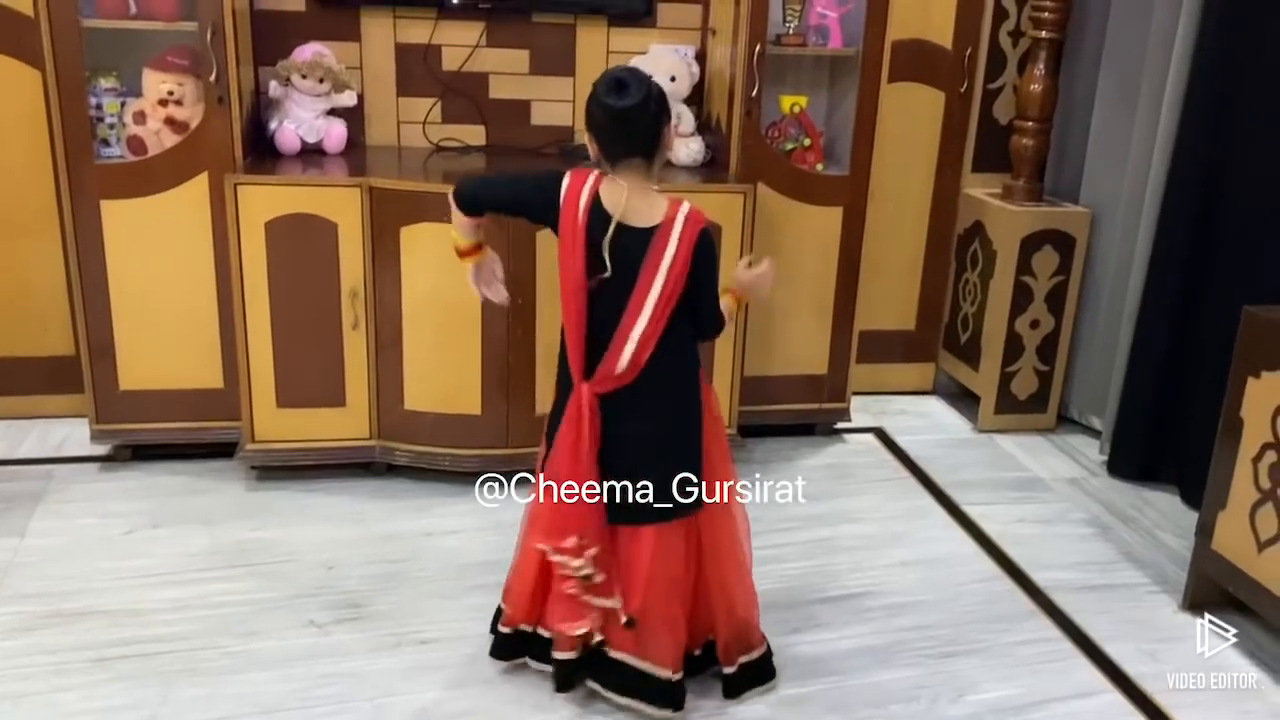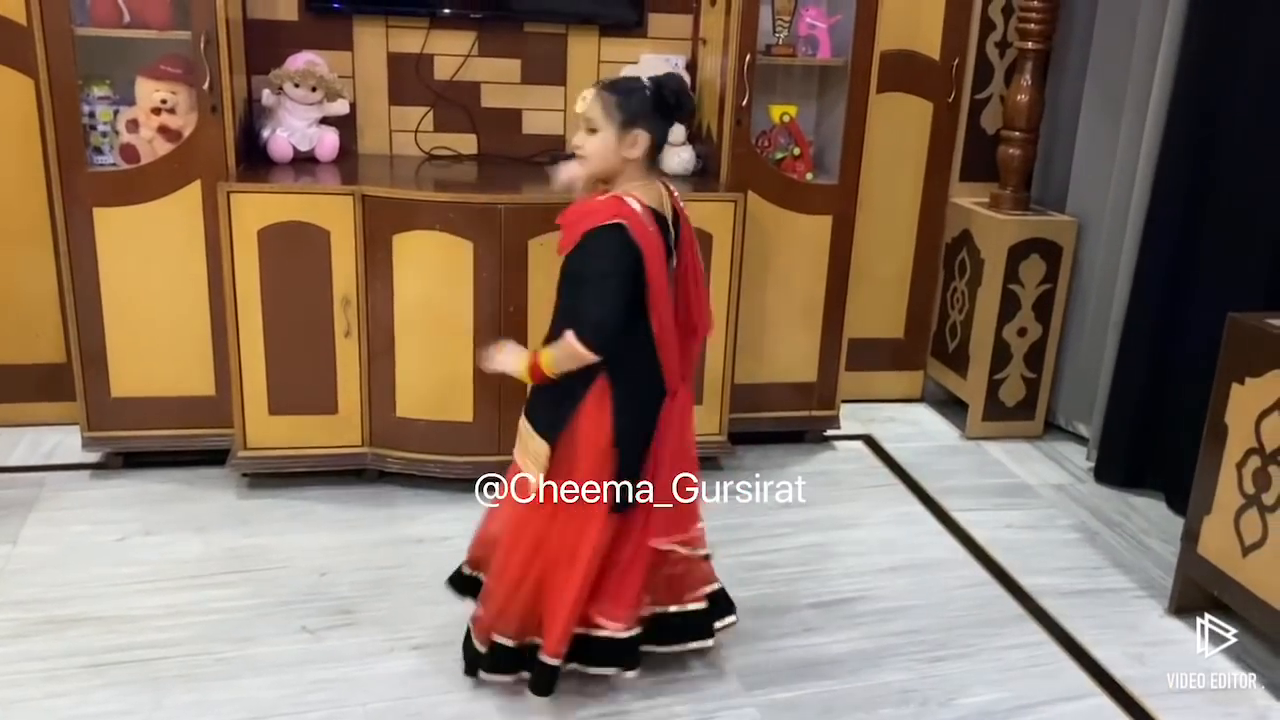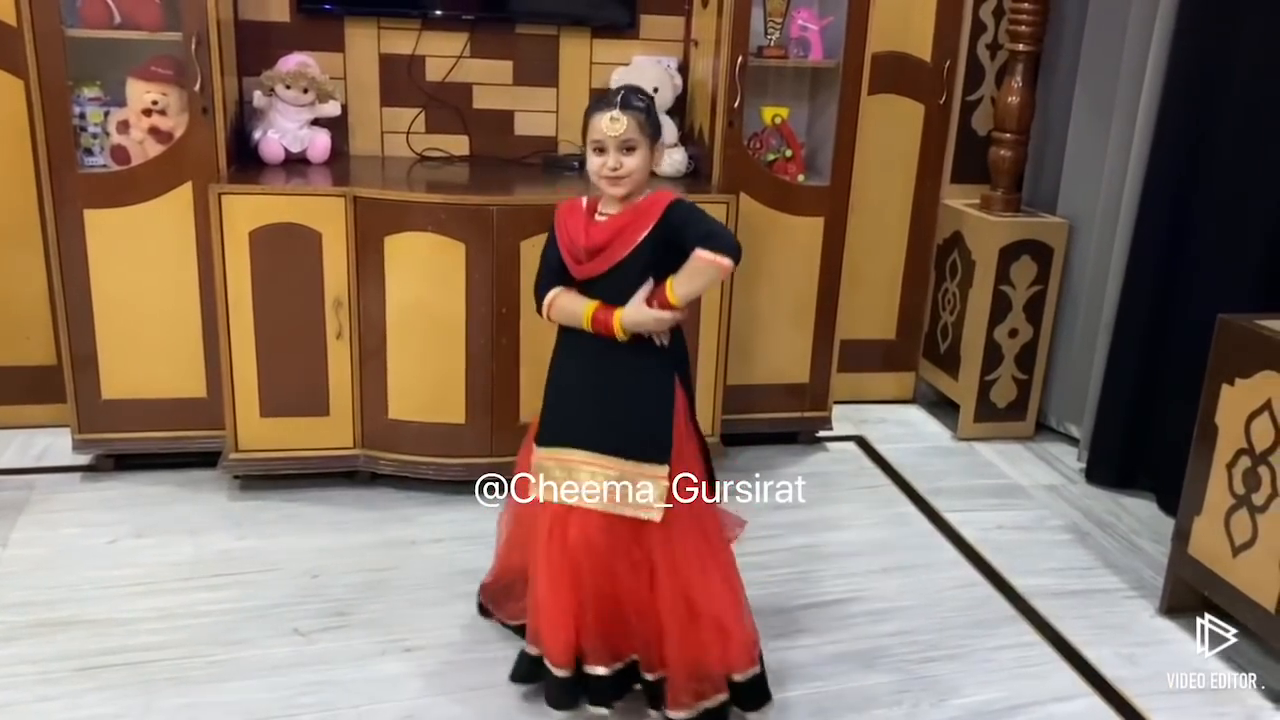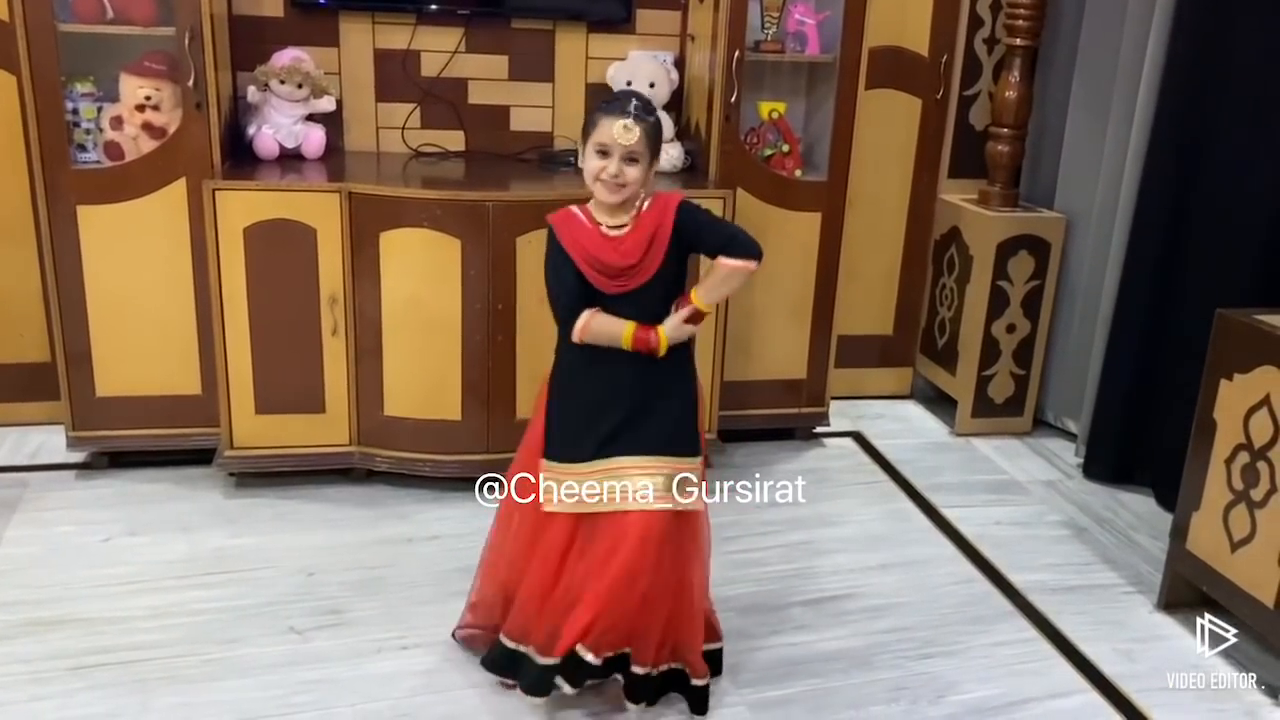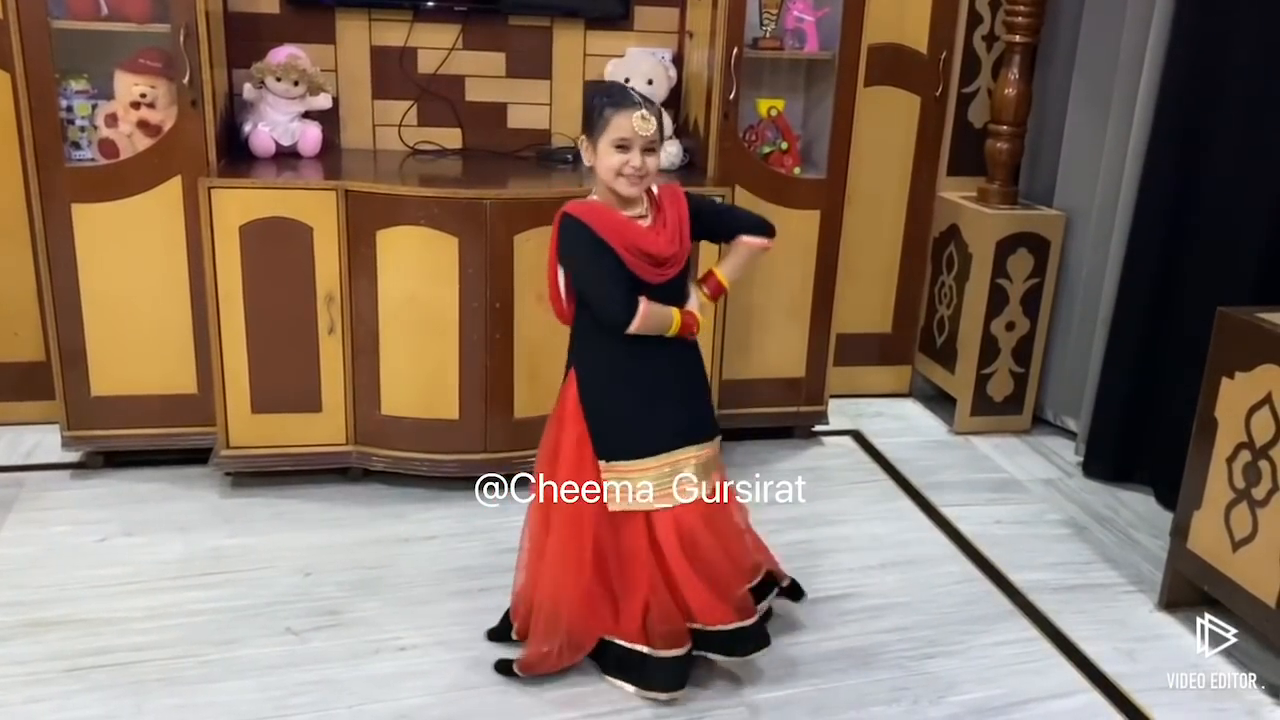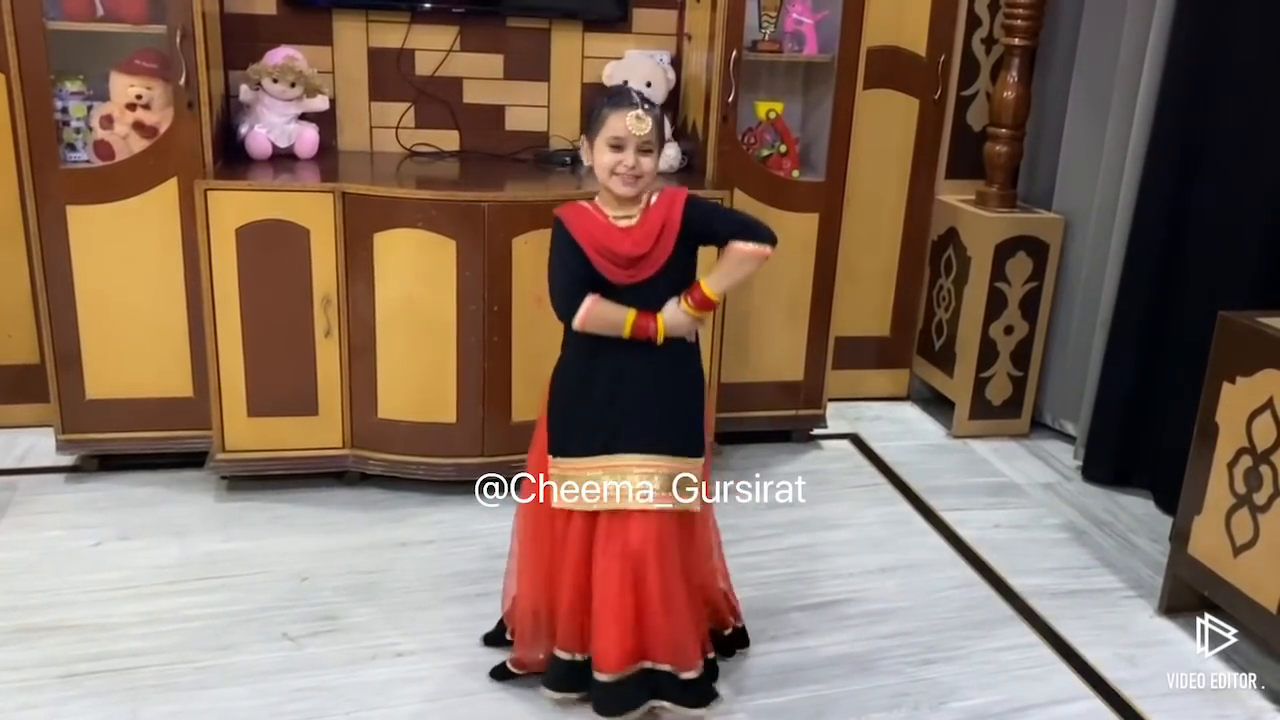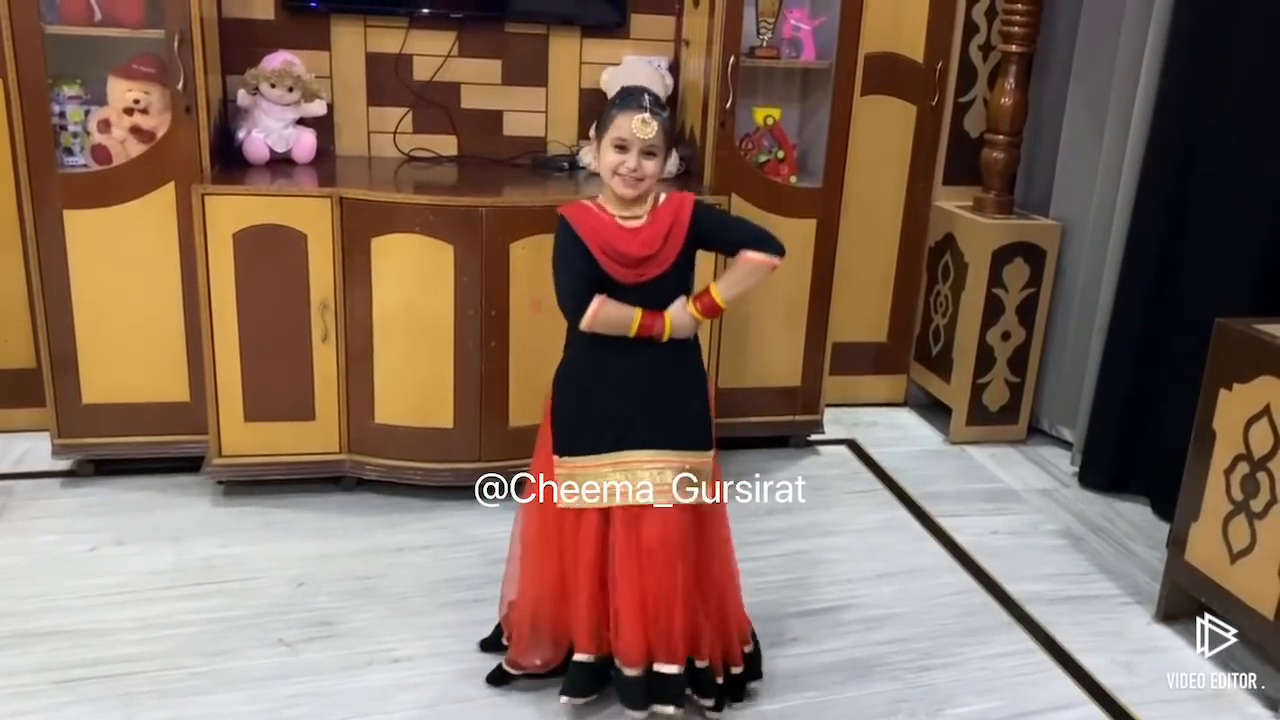
dt=0.7s
person 1, frame 1
left shoulder: (567, 196)
right shoulder: (690, 229)
left elbow: (468, 195)
right elbow: (707, 321)
left wrist: (476, 256)
right wrist: (744, 289)
left hip: (588, 402)
right hip: (665, 411)
left knee: (574, 516)
right knee: (666, 527)
left ankle: (558, 633)
right ankle: (663, 648)
person 1, frame 2
left shoulder: (615, 228)
right shoulder: (650, 205)
left elbow: (589, 332)
left wrist: (530, 364)
right wrist: (591, 180)
left hip: (597, 400)
right hip: (637, 395)
left knee: (570, 523)
right knee: (633, 514)
left ankle: (543, 639)
right ankle: (630, 623)
person 1, frame 3
left shoulder: (668, 216)
right shoulder: (570, 218)
left elbow: (721, 251)
right elbow: (549, 297)
left wrist: (661, 305)
right wrist: (617, 320)
left hip: (645, 398)
right hip: (576, 395)
left knee: (656, 536)
right knee: (566, 524)
right ankle: (577, 648)
person 1, frame 4
left shoulder: (672, 216)
right shoulder: (564, 230)
left elbow: (743, 254)
right elbow: (575, 322)
left wrist: (689, 312)
right wrist: (653, 337)
left hip: (658, 406)
right hip: (582, 403)
left knee: (647, 535)
right knee: (559, 528)
left ankle: (642, 651)
right ankle: (539, 641)
person 1, frame 5
left shoulder: (677, 206)
right shoulder: (578, 224)
left elbow: (758, 231)
right elbow: (621, 311)
left wrist: (708, 289)
right wrist: (687, 319)
left hip: (676, 394)
right hip: (606, 402)
left knee: (688, 519)
right knee: (602, 523)
left ankle: (711, 618)
person 1, frame 6
left shoulder: (681, 212)
right shoulder: (571, 224)
left elbow: (757, 238)
right elbow: (573, 306)
left wrist: (697, 302)
right wrist: (655, 324)
left hip: (664, 409)
right hip: (587, 405)
left knee: (651, 539)
right knee: (575, 534)
left ankle: (658, 667)
right ankle: (570, 650)
person 1, frame 7
left shoulder: (685, 215)
right shoulder: (575, 221)
left elbow: (765, 249)
right elbow: (580, 308)
left wrist: (702, 307)
right wrist: (662, 324)
left hip: (670, 409)
right hip: (590, 409)
left knee: (664, 540)
right knee: (579, 536)
left ankle: (660, 665)
right ankle: (576, 648)
